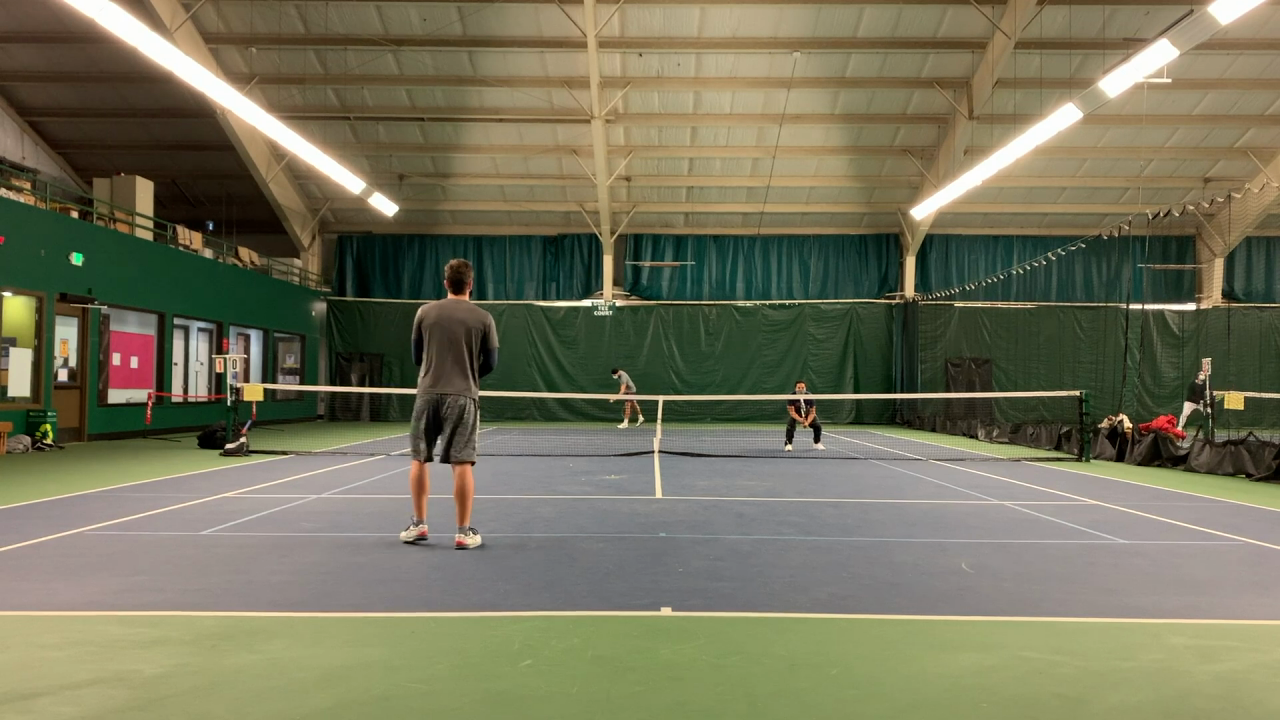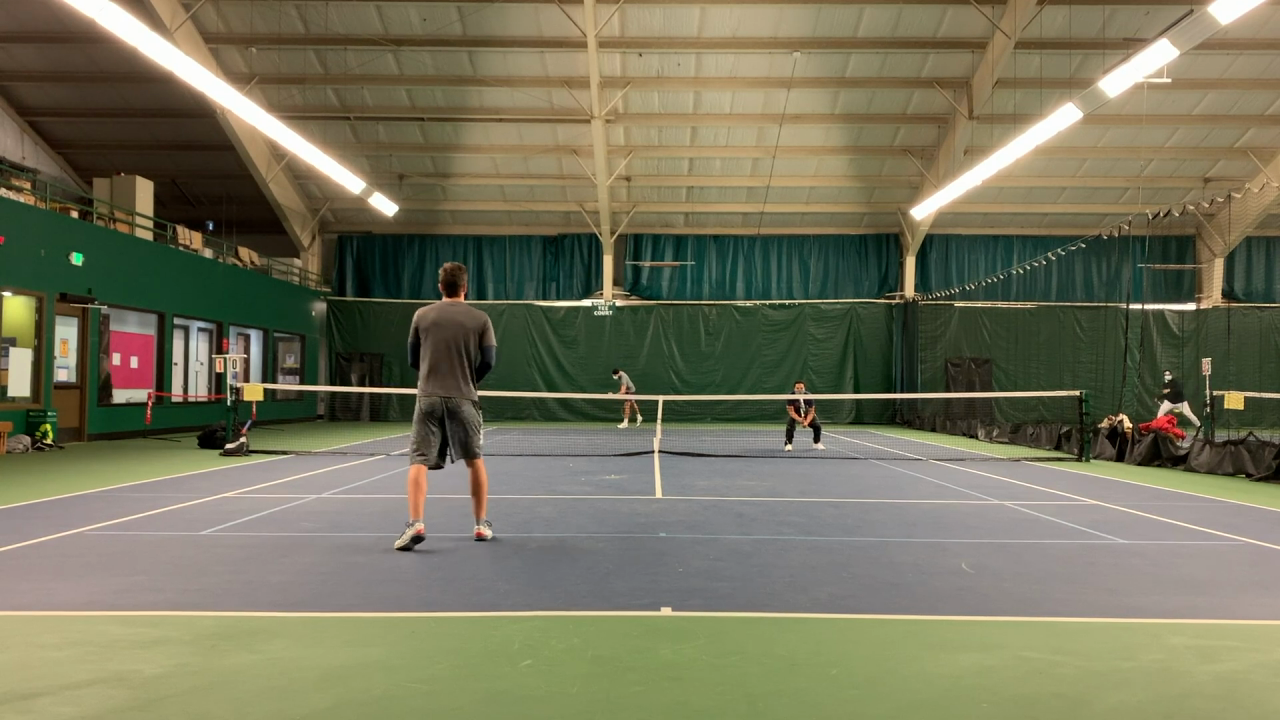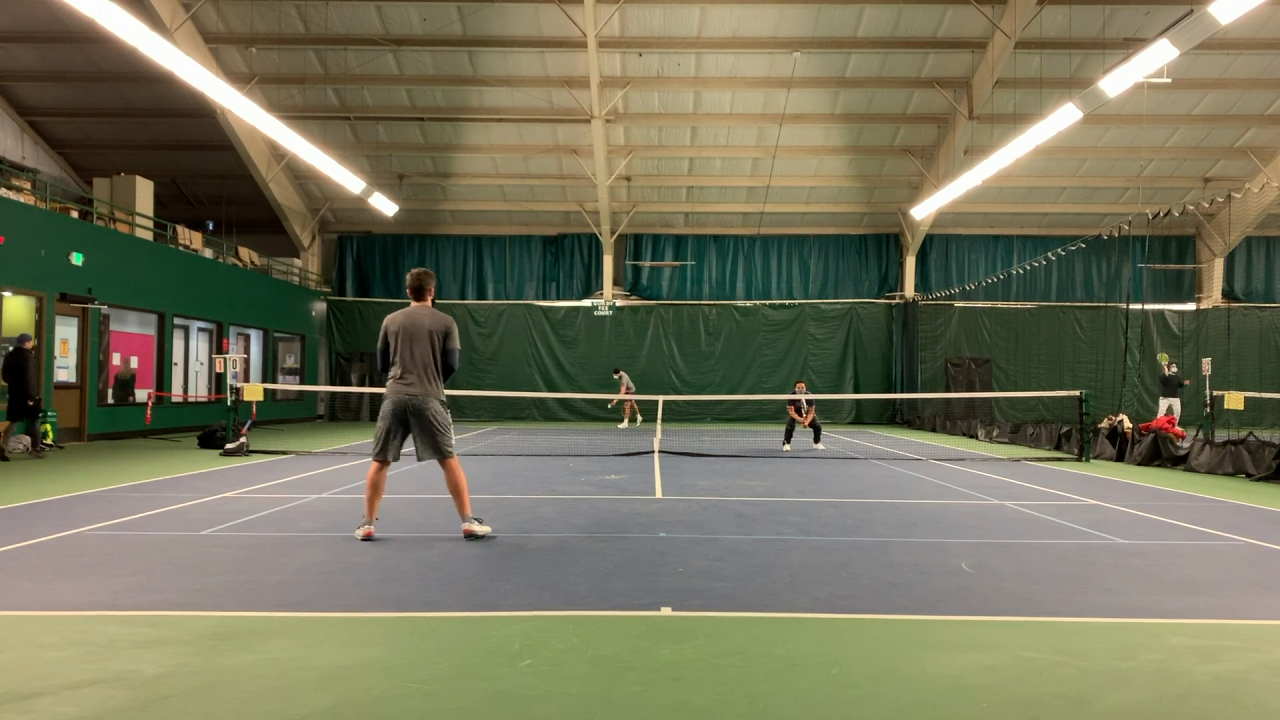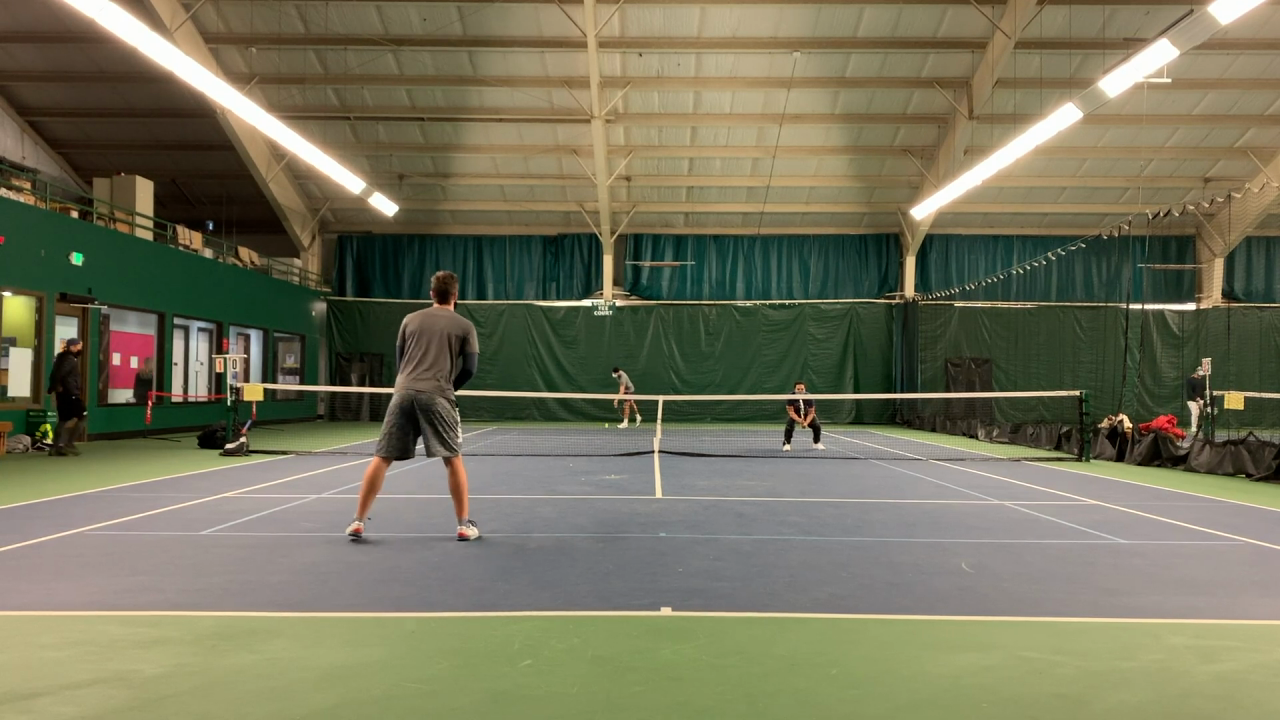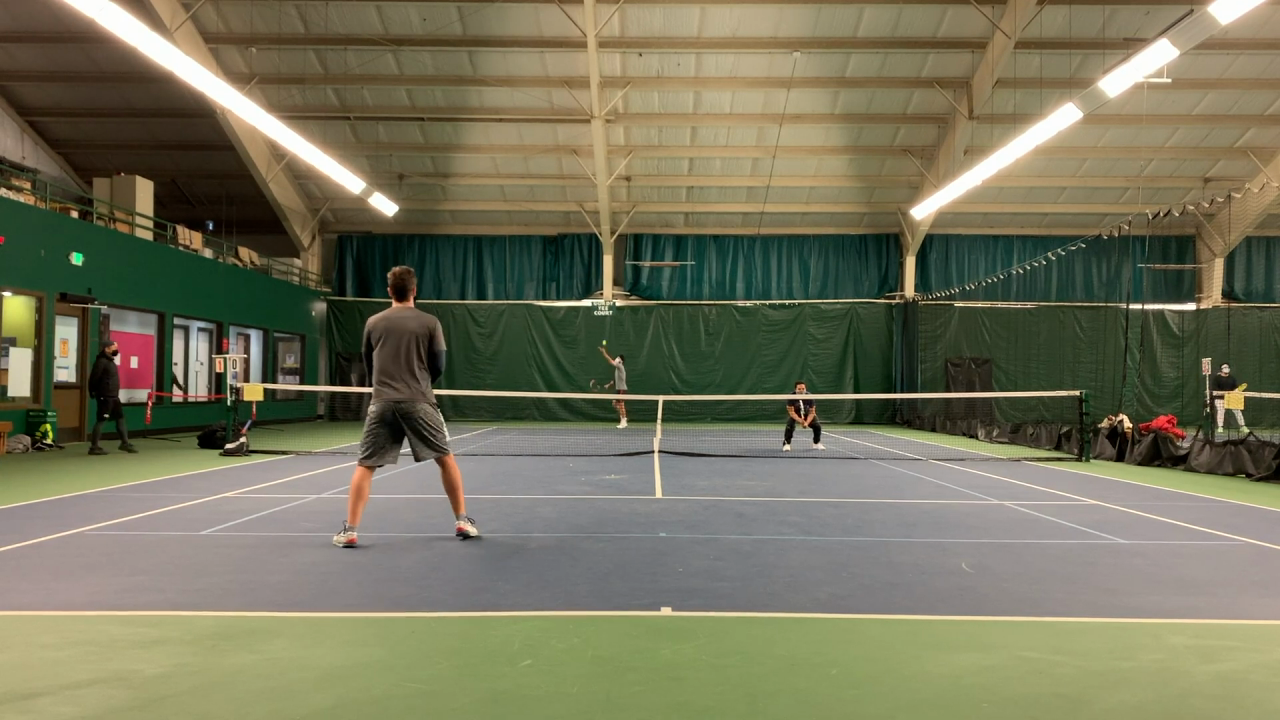
dt=0.7s
person 1, frame 1
left shoulder: (425, 312)
right shoulder: (483, 318)
left elbow: (416, 355)
right elbow: (490, 362)
left hip: (428, 394)
right hip: (462, 396)
left knee: (419, 460)
right knee: (462, 464)
left ankle: (419, 523)
right ankle: (464, 532)
person 1, frame 2
left shoulder: (421, 316)
right shoulder: (480, 319)
left elbow: (413, 359)
right elbow: (488, 361)
left hip: (428, 399)
right hip: (463, 399)
left knee: (419, 463)
right knee: (475, 461)
left ankle: (415, 523)
right ankle: (481, 524)
person 1, frame 3
left shoulder: (390, 321)
right shoulder: (445, 323)
left elbow: (382, 363)
right elbow: (451, 365)
left hip: (395, 398)
right hip: (429, 399)
left knee: (380, 461)
right knee: (448, 460)
left ankle: (368, 524)
right ankle: (469, 521)
person 1, frame 4
left shoulder: (410, 320)
right shoulder: (465, 326)
right elbow: (470, 369)
left hip: (404, 393)
right hip: (437, 397)
left knee: (382, 458)
right knee: (453, 460)
left ankle: (359, 521)
right ankle: (464, 525)
person 1, frame 5
left shoulder: (374, 323)
right shoulder: (430, 322)
left elbow: (368, 366)
right elbow: (438, 366)
left hip: (383, 403)
right hip: (419, 403)
left knee: (365, 466)
right knee: (446, 459)
left ankle: (350, 530)
right ankle: (462, 521)
